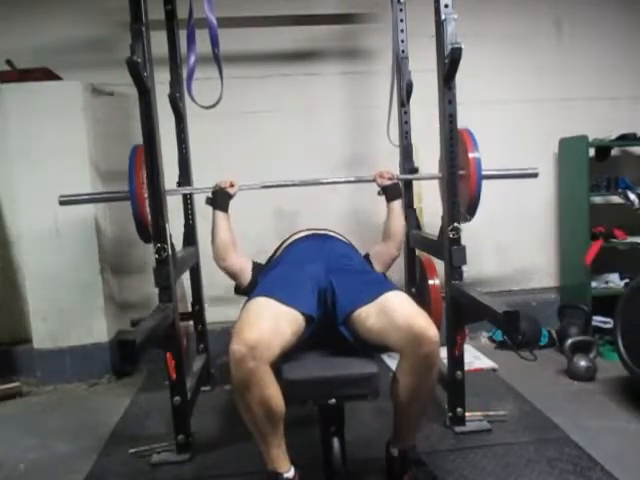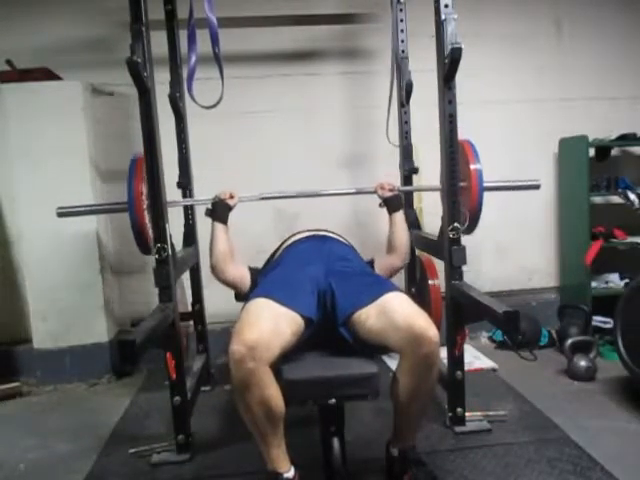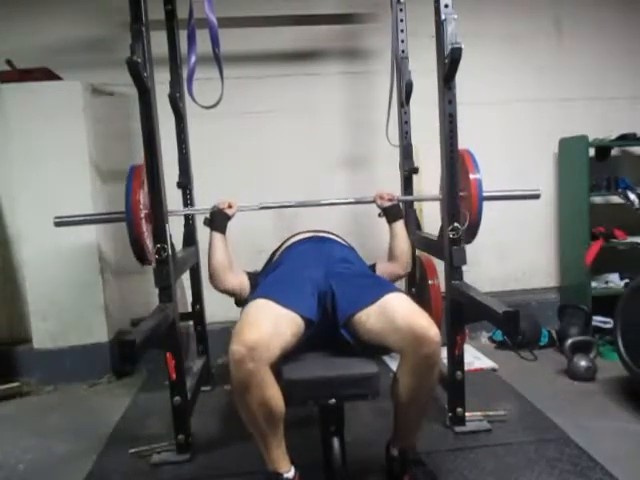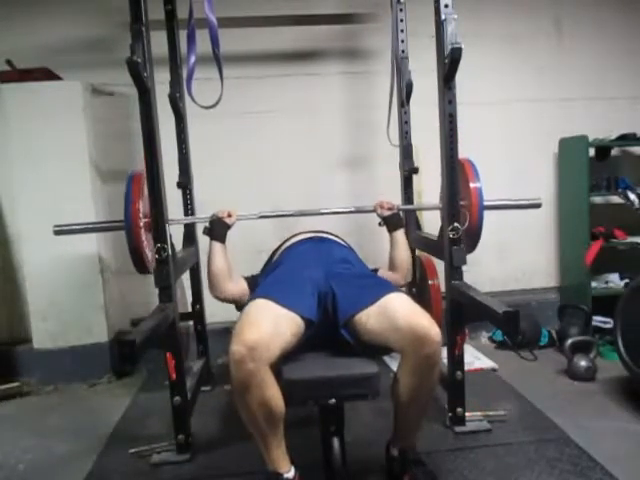
dt=0.3s
person 1, frame 1
left shoulder: (361, 266)
right shoulder: (267, 274)
left elbow: (392, 245)
right elbow: (226, 257)
left wrist: (394, 195)
right wrist: (221, 205)
left knee: (425, 338)
right knee: (245, 350)
left ankle: (401, 452)
person 1, frame 2
left shoulder: (363, 268)
right shoulder: (266, 277)
left elbow: (397, 257)
right elbow: (225, 270)
left wrist: (395, 206)
right wrist: (220, 216)
left knee: (425, 338)
right knee: (245, 351)
left ankle: (401, 452)
person 1, frame 3
left shoulder: (361, 271)
right shoulder: (264, 280)
left elbow: (400, 265)
right elbow: (224, 280)
left wrist: (395, 215)
right wrist: (218, 225)
left knee: (426, 338)
right knee: (245, 352)
left ankle: (401, 452)
person 1, frame 4
left shoulder: (354, 268)
right shoulder: (263, 284)
left elbow: (400, 276)
right elbow: (223, 288)
left wrist: (395, 224)
right wrist: (218, 234)
left knee: (426, 338)
right knee: (246, 353)
left ankle: (401, 452)
